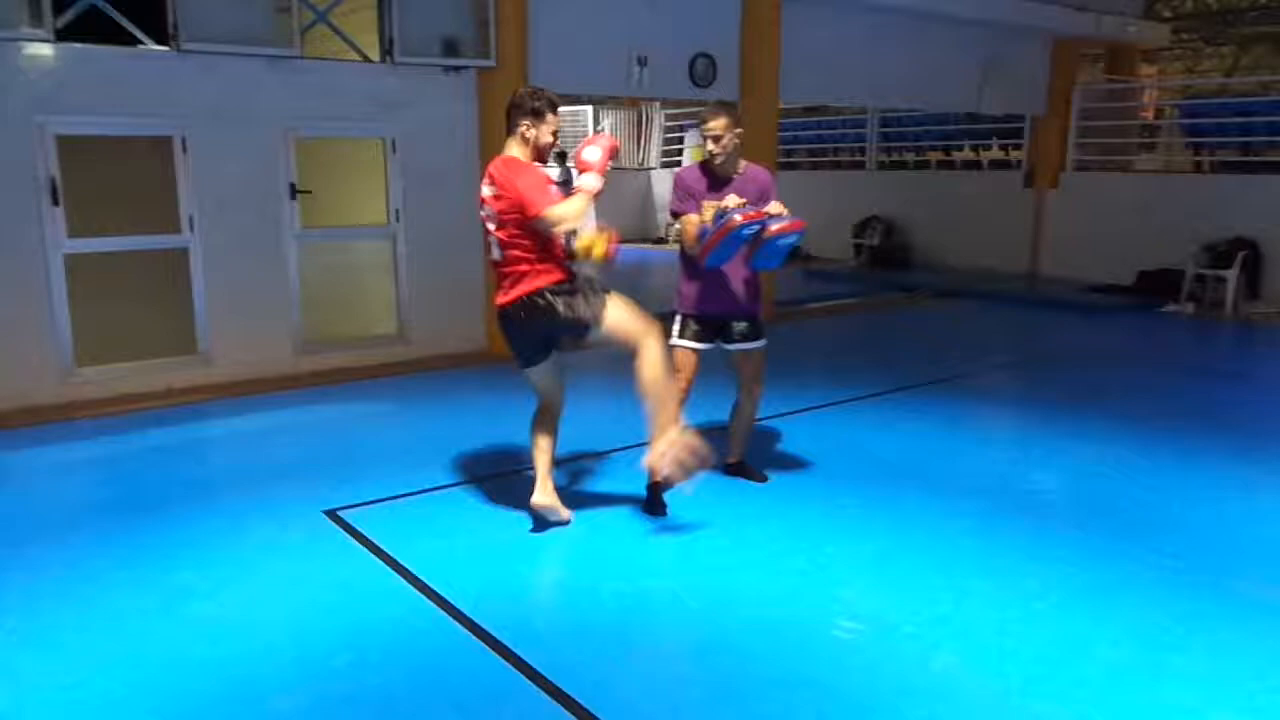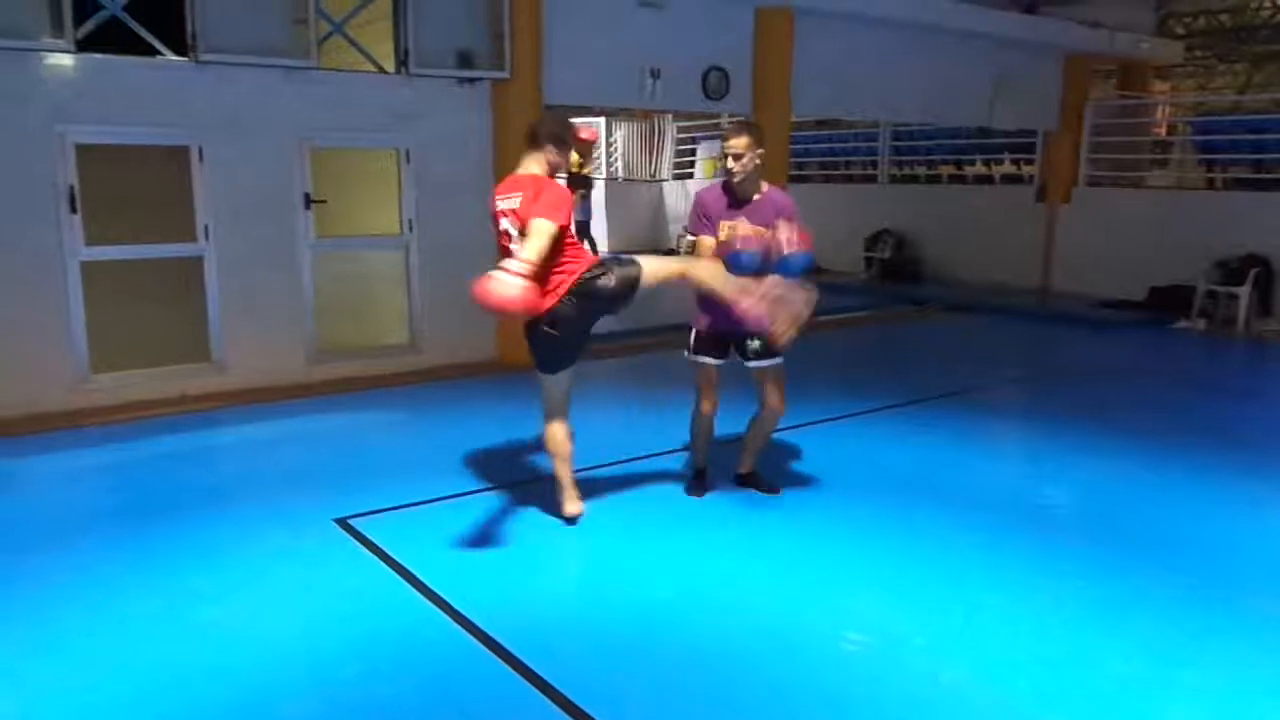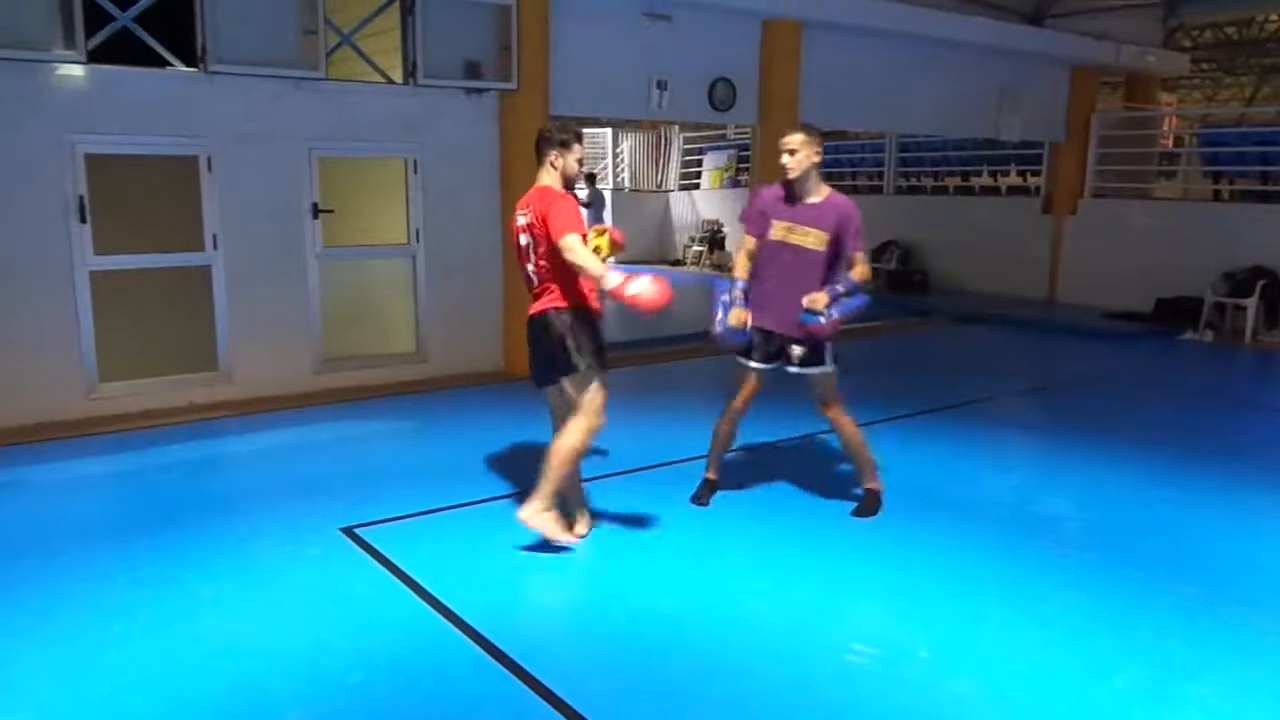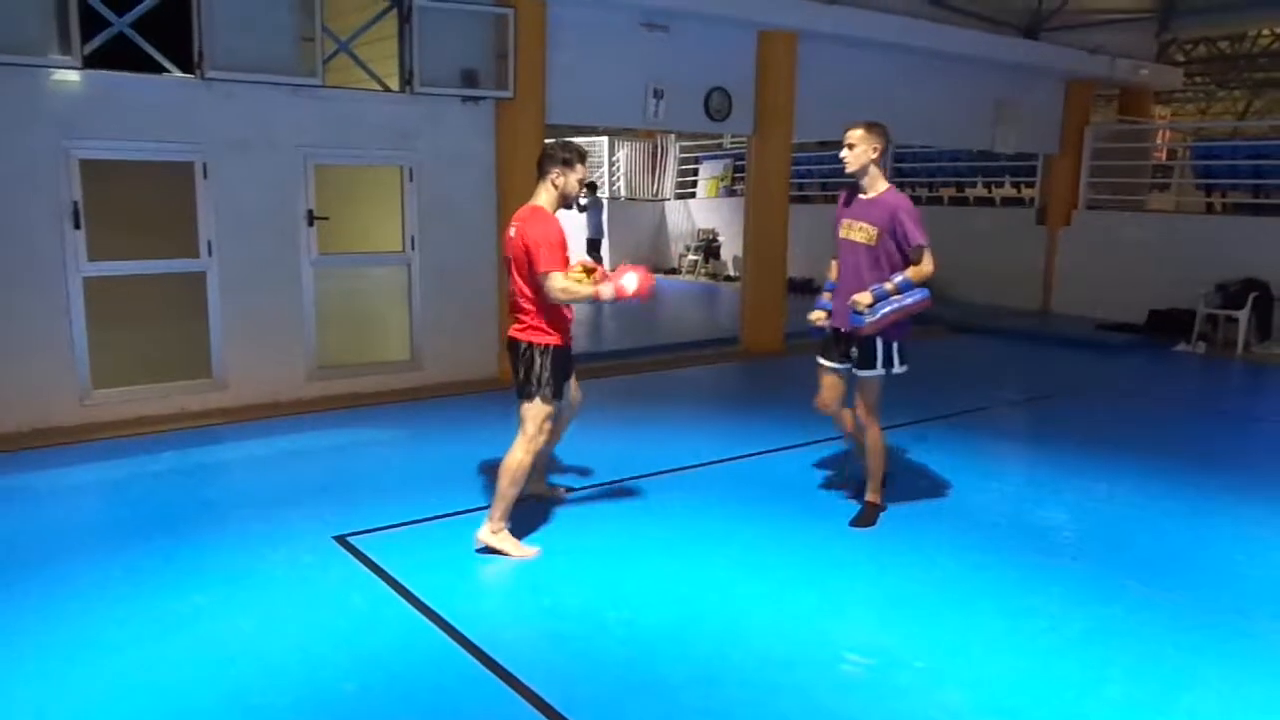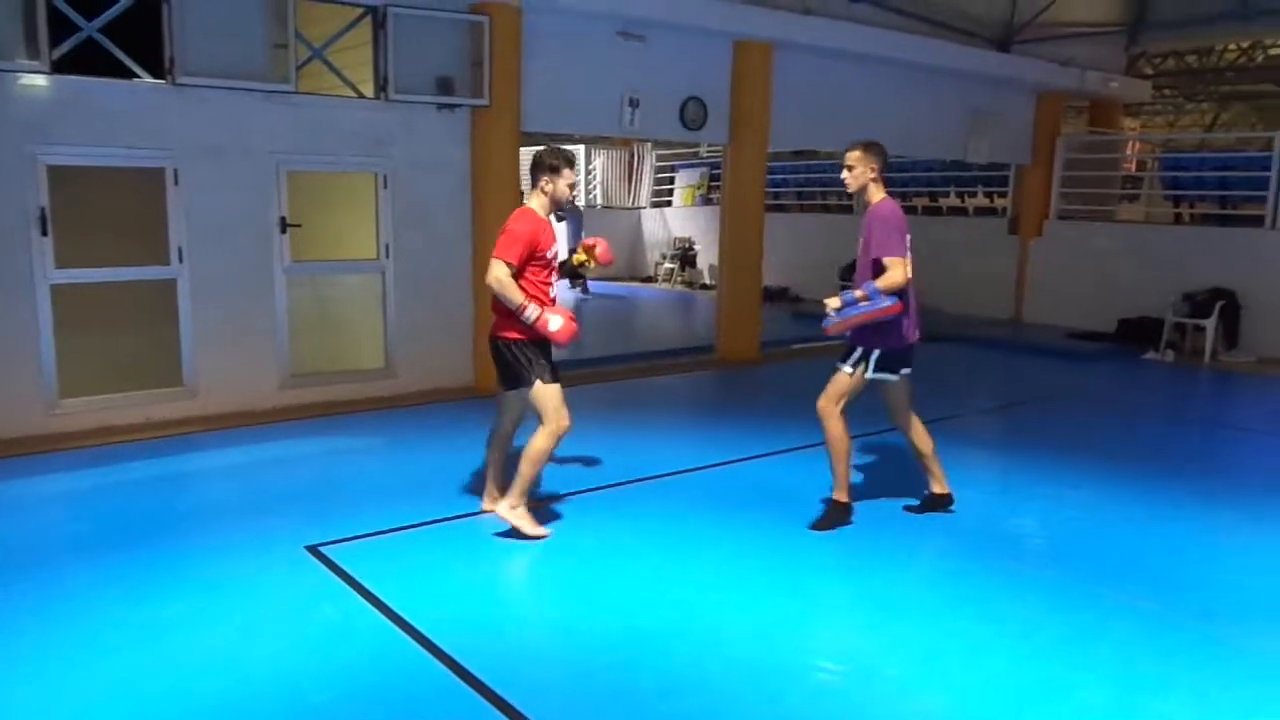
dt=0.4s
person 1, frame 1
left shoulder: (496, 173)
right shoulder: (521, 174)
right elbow: (563, 221)
right wrist: (592, 178)
left hip: (515, 308)
right hip: (540, 297)
left knee: (550, 398)
right knee: (648, 335)
left ankle: (543, 490)
right ankle: (667, 441)
person 1, frame 2
left shoulder: (502, 194)
right shoulder: (549, 191)
right elbow: (541, 237)
right wrist: (515, 272)
left hip: (543, 316)
right hip: (584, 285)
left knee: (555, 409)
right knee: (686, 265)
left ankle: (568, 497)
right ankle: (764, 303)
person 1, frame 3
left shoulder: (525, 207)
right shoulder: (557, 201)
right elbow: (574, 252)
left wrist: (597, 249)
right wrist: (618, 280)
left hip: (542, 319)
right hip: (569, 318)
left knee: (570, 417)
right knee: (589, 416)
left ankle: (577, 516)
right ankle: (541, 506)
person 1, frame 4
left shoulder: (525, 217)
right shoulder: (543, 225)
right elbow: (559, 289)
left wrist: (581, 276)
right wrist: (611, 289)
left hip: (539, 340)
right hip: (539, 343)
left knee: (565, 407)
right knee: (533, 434)
left ankle: (534, 482)
right ankle: (495, 527)
person 1, frame 5
left shoulder: (541, 222)
right shoulder: (525, 224)
right elbow: (496, 278)
right wrist: (537, 316)
left hip: (522, 338)
right hip: (520, 339)
left knee: (509, 419)
right knee: (557, 421)
left ankle: (492, 495)
right ankle: (514, 502)
person 2, frame 1
left shoulder: (759, 180)
right shoulder: (687, 179)
right elbow: (692, 246)
left wrist: (775, 223)
right wrist: (717, 220)
left hip: (742, 301)
right hip: (696, 300)
left knee: (752, 386)
right knee: (680, 389)
left ankle: (735, 458)
person 2, frame 2
left shoulder: (780, 204)
right shoulder: (708, 198)
left elbow: (778, 267)
right elbow: (706, 262)
left wrist: (782, 252)
right wrist: (733, 246)
right hip: (714, 318)
left knee: (774, 404)
right knee: (706, 406)
left ankle: (746, 469)
right ankle: (699, 467)
person 2, frame 3
left shoulder: (842, 209)
right shoulder: (768, 198)
left elbow: (859, 270)
right elbow: (746, 254)
left wrist: (831, 294)
right wrist: (736, 305)
left hip: (813, 326)
right hip: (766, 323)
left knee: (833, 412)
right knee: (739, 405)
left ankle: (872, 484)
right ankle: (711, 476)
person 2, frame 4
left shoulder: (896, 205)
right shoulder: (847, 199)
left elbow: (925, 267)
left wrist: (876, 294)
right wrist: (825, 303)
left hip: (876, 327)
right hip: (844, 322)
left knee: (864, 411)
right knee: (828, 403)
left ankle: (873, 497)
right ankle: (876, 468)
person 2, frame 5
left shoulder: (883, 215)
right shoulder: (883, 213)
left elbow: (896, 276)
left wrist: (847, 299)
right wrist: (854, 300)
left hip: (880, 335)
right hip: (891, 333)
left knee: (829, 406)
right knee: (903, 414)
left ankle: (841, 499)
right ankle: (939, 489)
